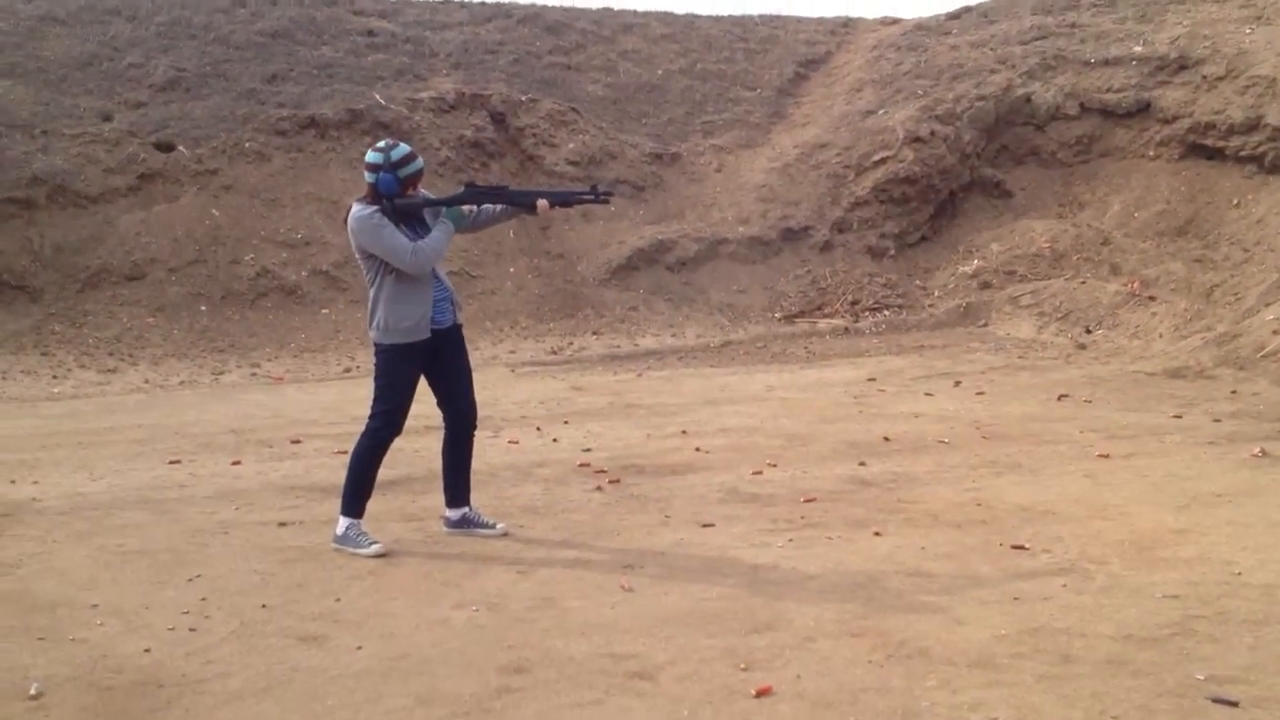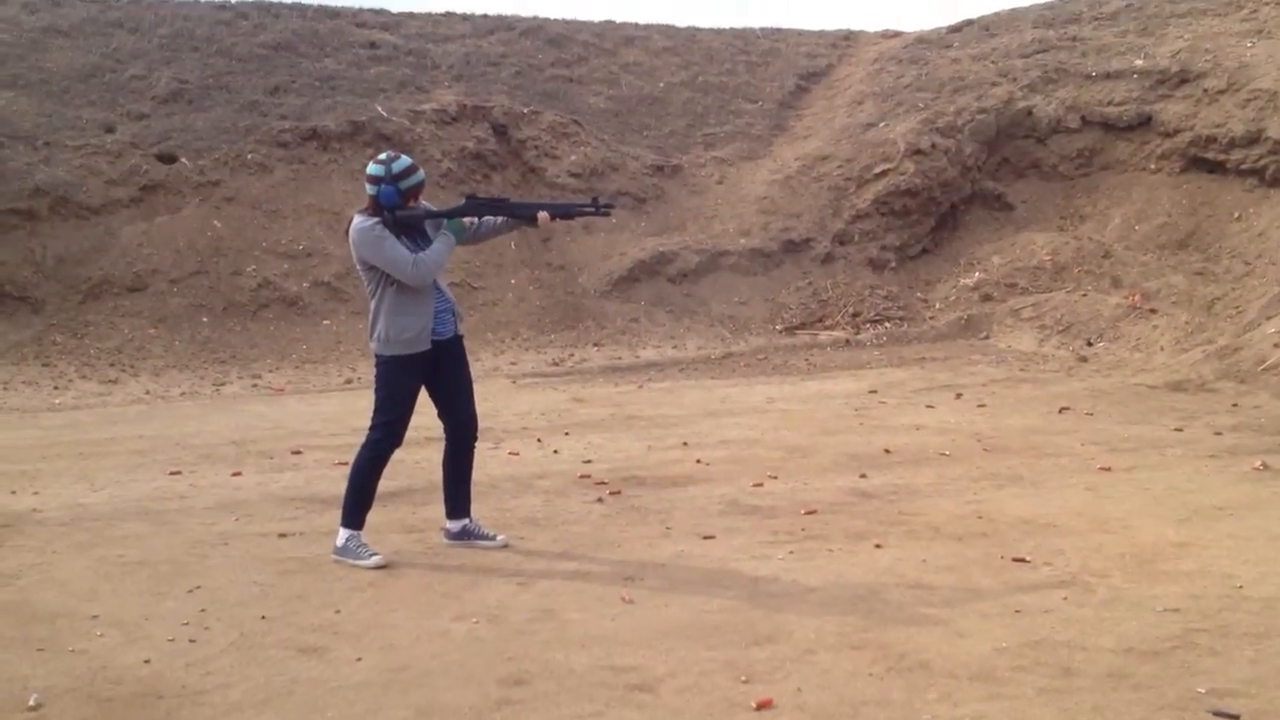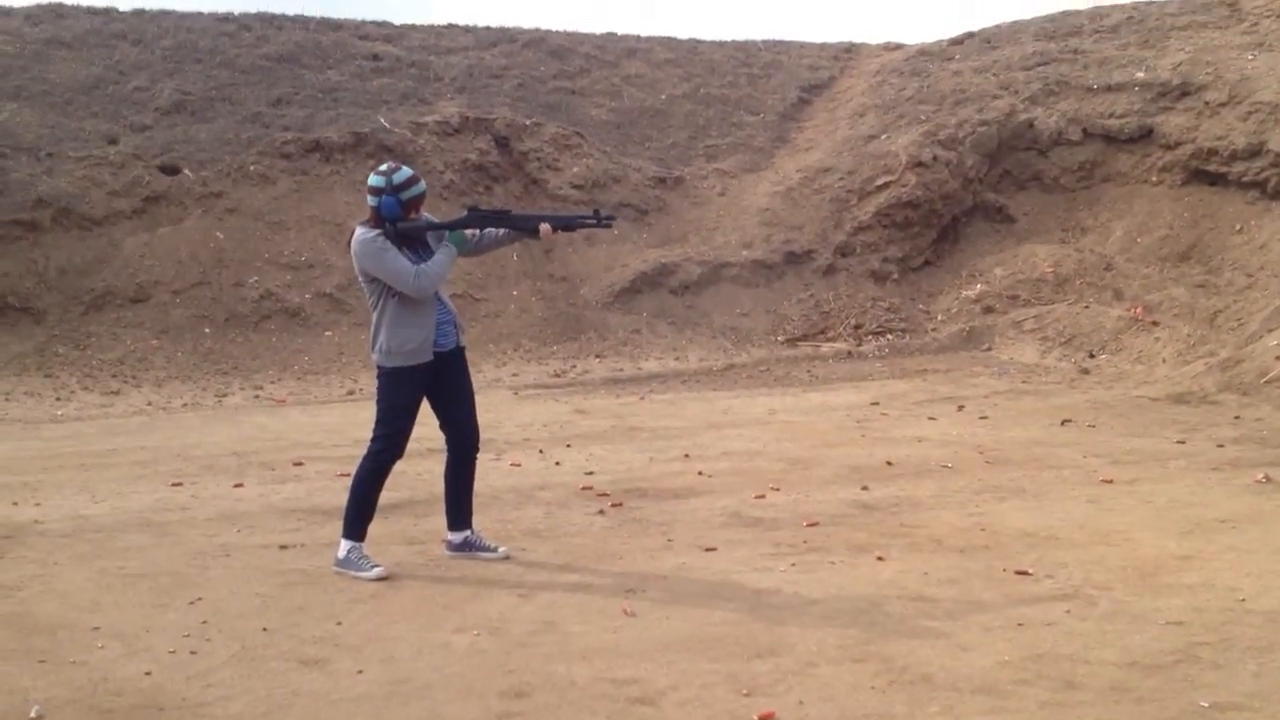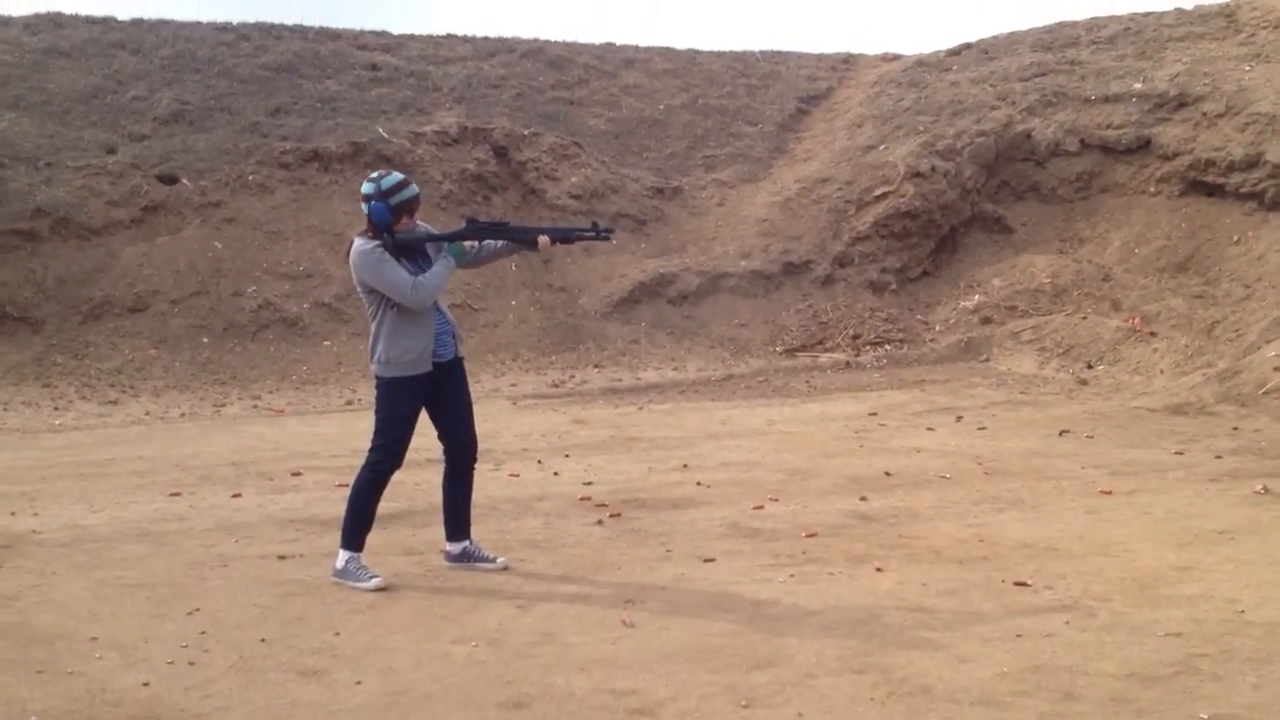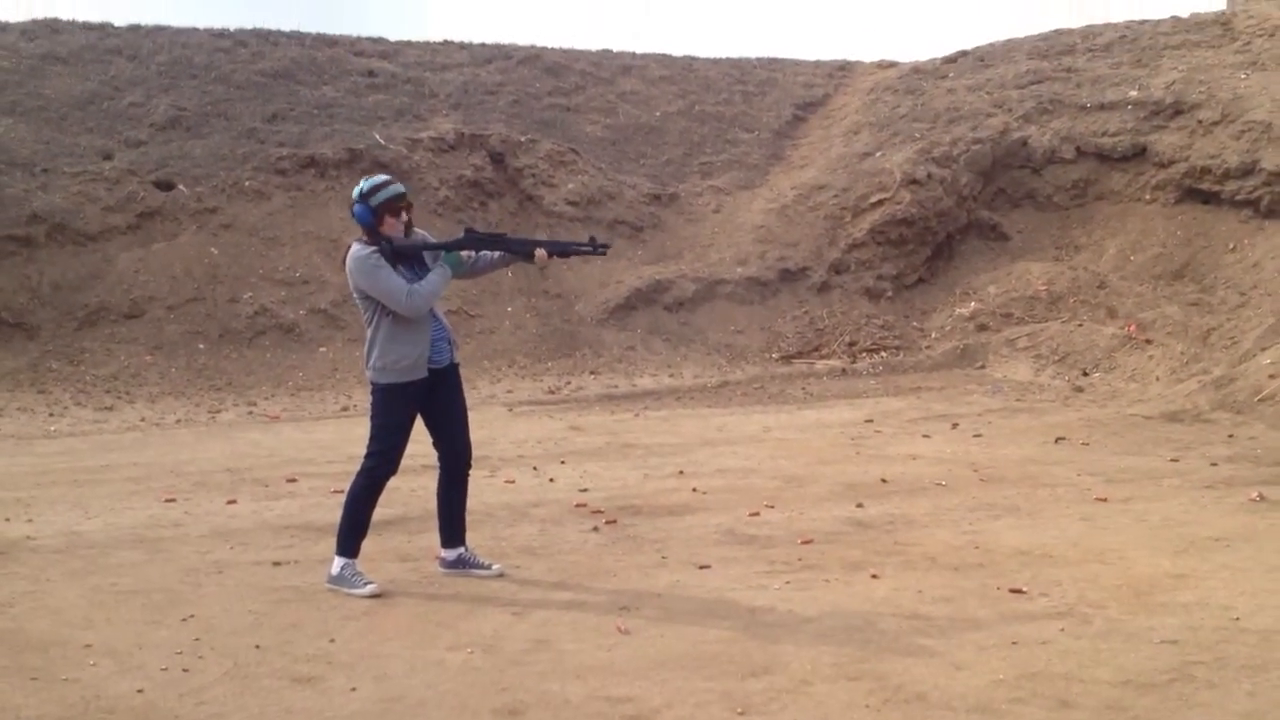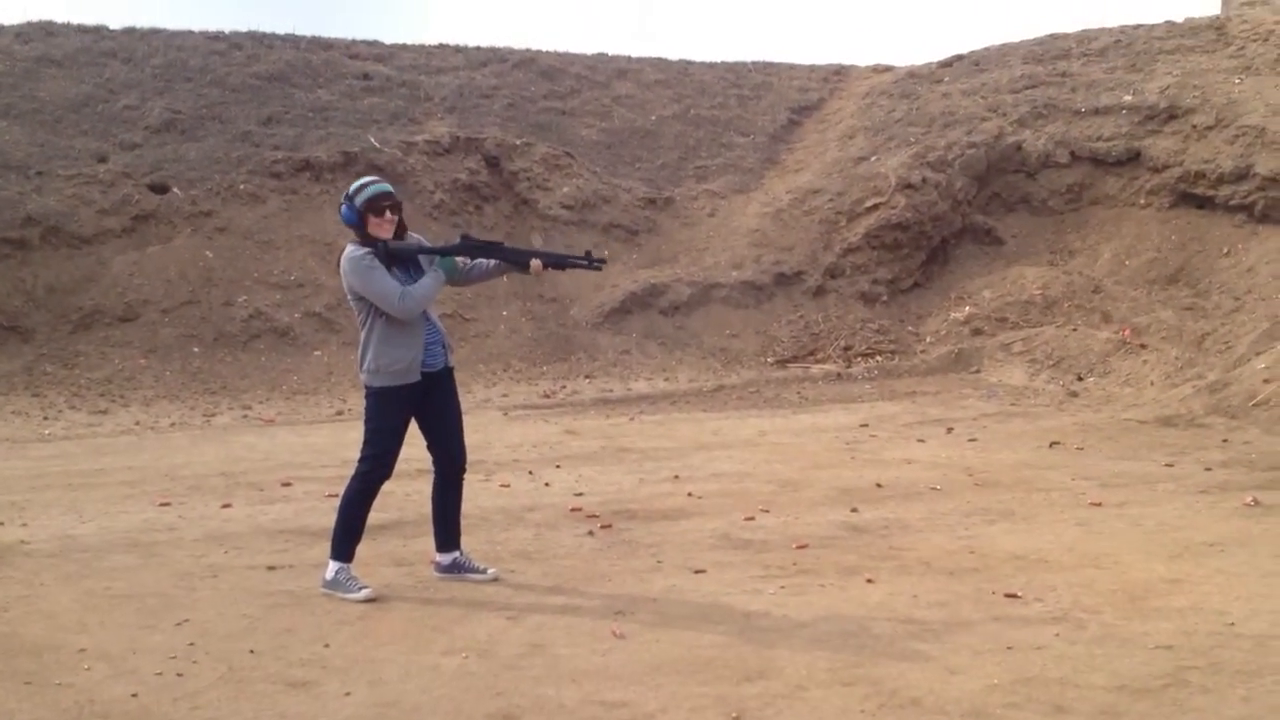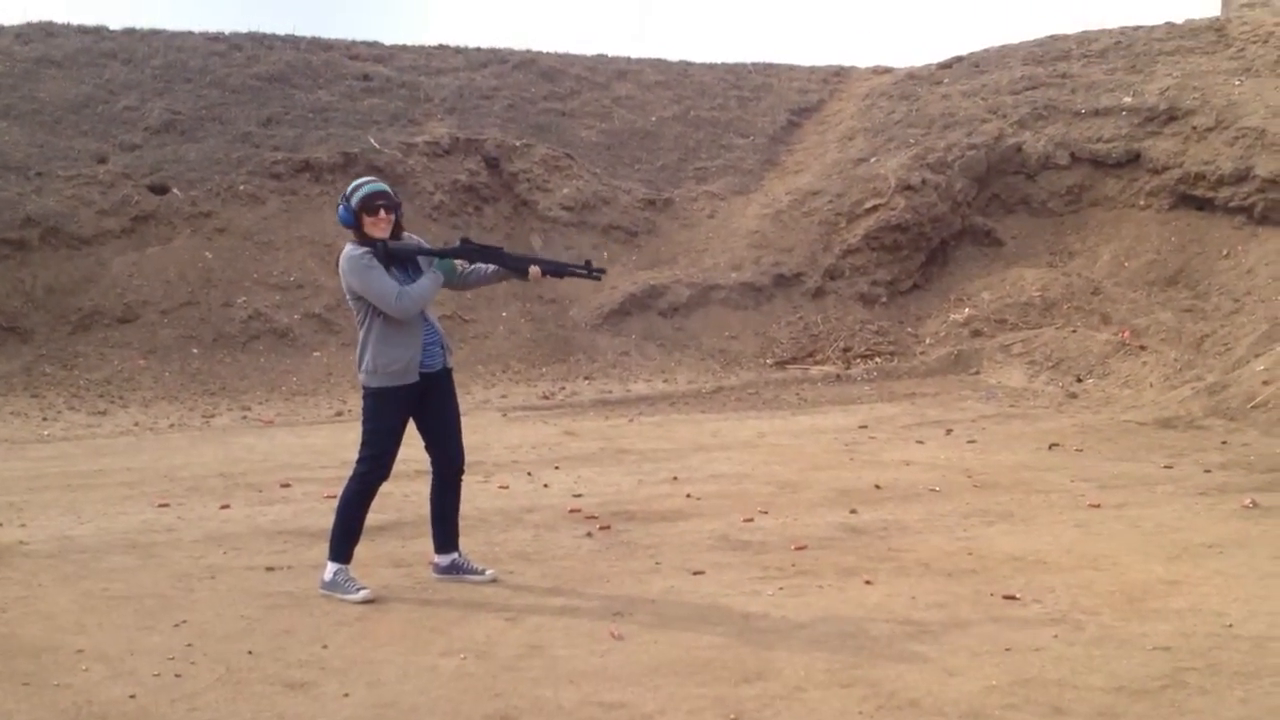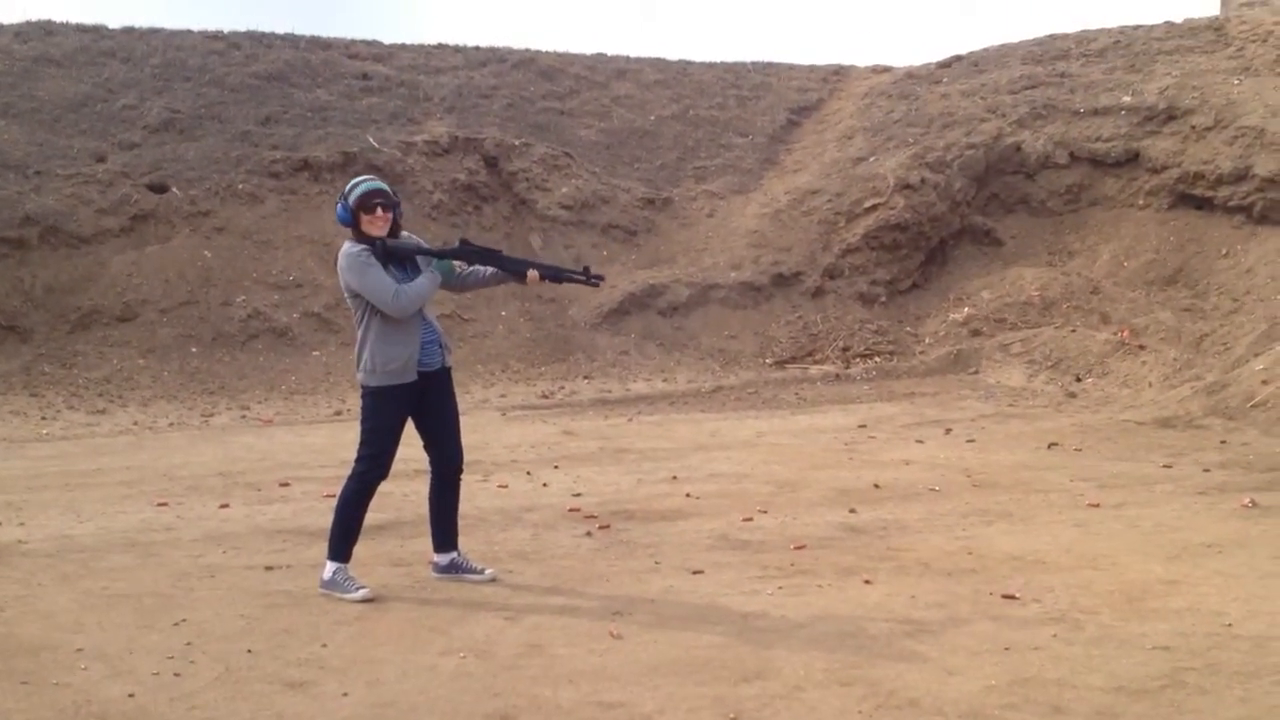
dt=0.1s
person 1, frame 1
right shoulder: (364, 218)
left elbow: (469, 218)
right elbow: (415, 260)
left wrist: (522, 206)
right wrist: (445, 223)
left hip: (443, 326)
right hip: (400, 335)
left knee: (463, 417)
right knee: (384, 426)
left ankle: (458, 511)
right ankle: (348, 524)
person 1, frame 2
right shoulder: (366, 230)
left elbow: (470, 230)
right elbow: (416, 271)
left wrist: (523, 219)
right wrist: (447, 235)
left hip: (444, 337)
right hip: (401, 347)
left knee: (464, 428)
right knee: (385, 437)
left ankle: (458, 522)
right ankle: (348, 536)
person 1, frame 3
right shoulder: (368, 242)
left elbow: (472, 242)
right elbow: (418, 283)
left wrist: (524, 230)
right wrist: (448, 247)
left hip: (446, 348)
right hip: (403, 358)
left knee: (465, 440)
right knee: (386, 448)
left ankle: (460, 534)
right ankle: (349, 547)
person 1, frame 4
left shoulder: (417, 235)
right shoulder: (366, 252)
left elbow: (471, 254)
right elbow: (416, 294)
left wrist: (523, 242)
right wrist: (447, 259)
left hip: (445, 359)
right hip: (402, 369)
left knee: (463, 451)
right knee: (384, 459)
left ankle: (458, 545)
right ankle: (347, 558)
person 1, frame 5
left shoulder: (416, 241)
right shoulder: (363, 258)
left elbow: (467, 265)
right elbow: (410, 303)
left wrist: (520, 253)
right wrist: (444, 268)
left hip: (441, 366)
right hip: (397, 375)
left knee: (457, 458)
right knee: (380, 465)
left ankle: (454, 551)
right ankle: (342, 564)
person 1, frame 6
left shoulder: (410, 244)
right shoulder: (357, 259)
left elbow: (461, 272)
right elbow: (403, 305)
left wrist: (514, 263)
right wrist: (439, 272)
left hip: (435, 369)
right hip: (391, 378)
left knee: (452, 462)
right knee: (374, 469)
left ankle: (448, 556)
right ankle: (337, 569)
person 1, frame 7
left shoulder: (410, 245)
right shoulder: (356, 258)
left elbow: (459, 277)
right elbow: (400, 304)
left wrist: (513, 270)
right wrist: (435, 273)
left hip: (434, 371)
right hip: (389, 379)
left knee: (450, 463)
right knee: (372, 471)
left ankle: (447, 557)
right ankle: (335, 570)
person 1, frame 8
left shoulder: (408, 244)
right shoulder: (354, 256)
left elbow: (457, 278)
right elbow: (397, 302)
left wrist: (511, 274)
right wrist: (433, 273)
left hip: (432, 370)
right hip: (387, 378)
left knee: (449, 462)
right knee: (370, 470)
left ankle: (446, 556)
right ankle: (335, 569)
